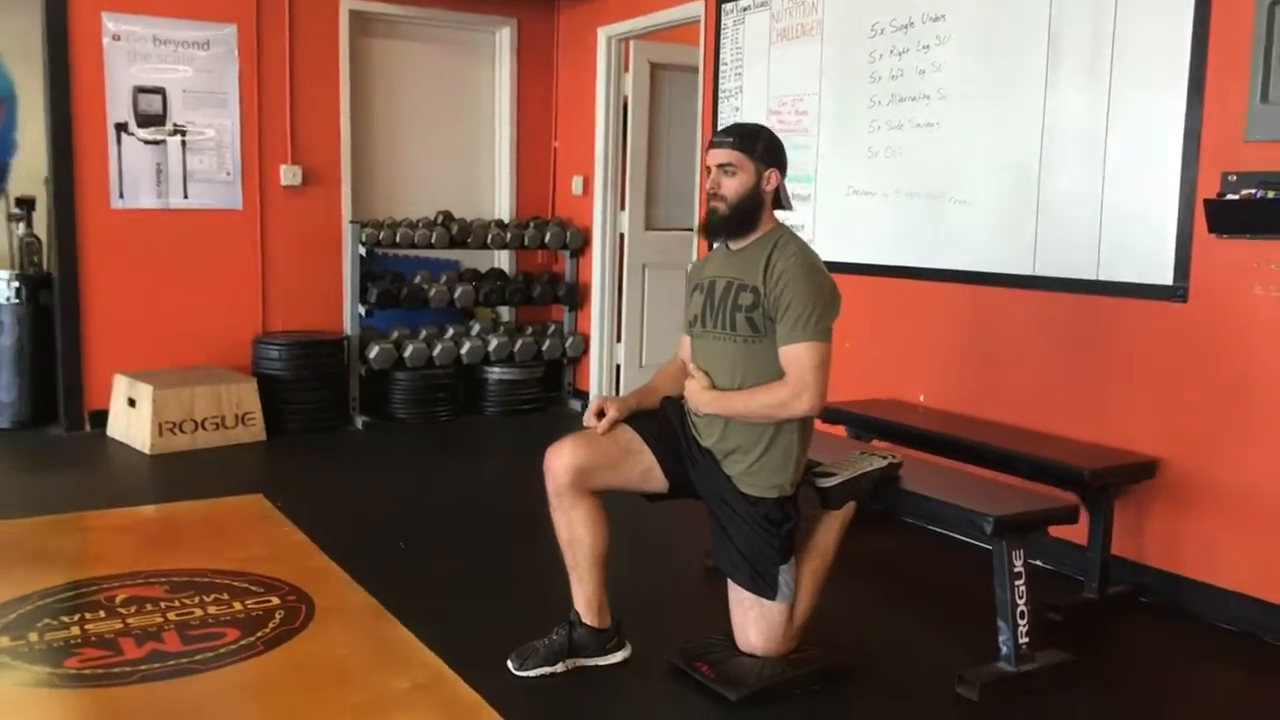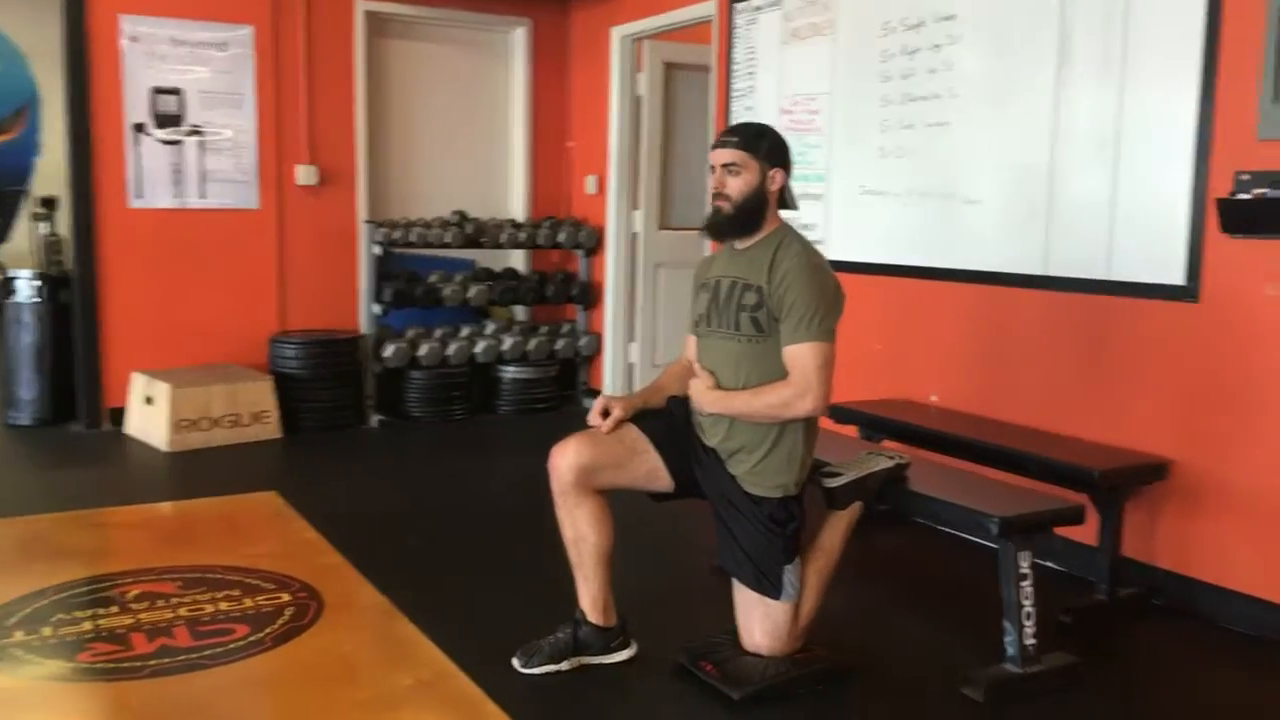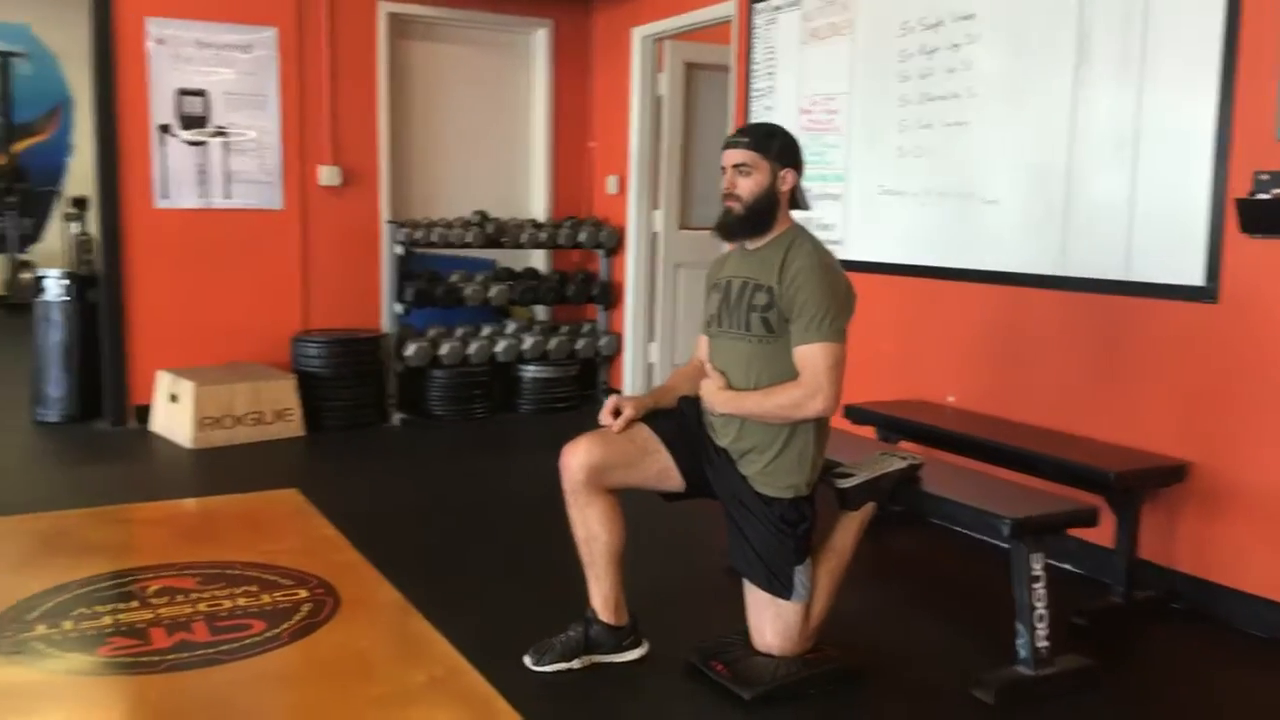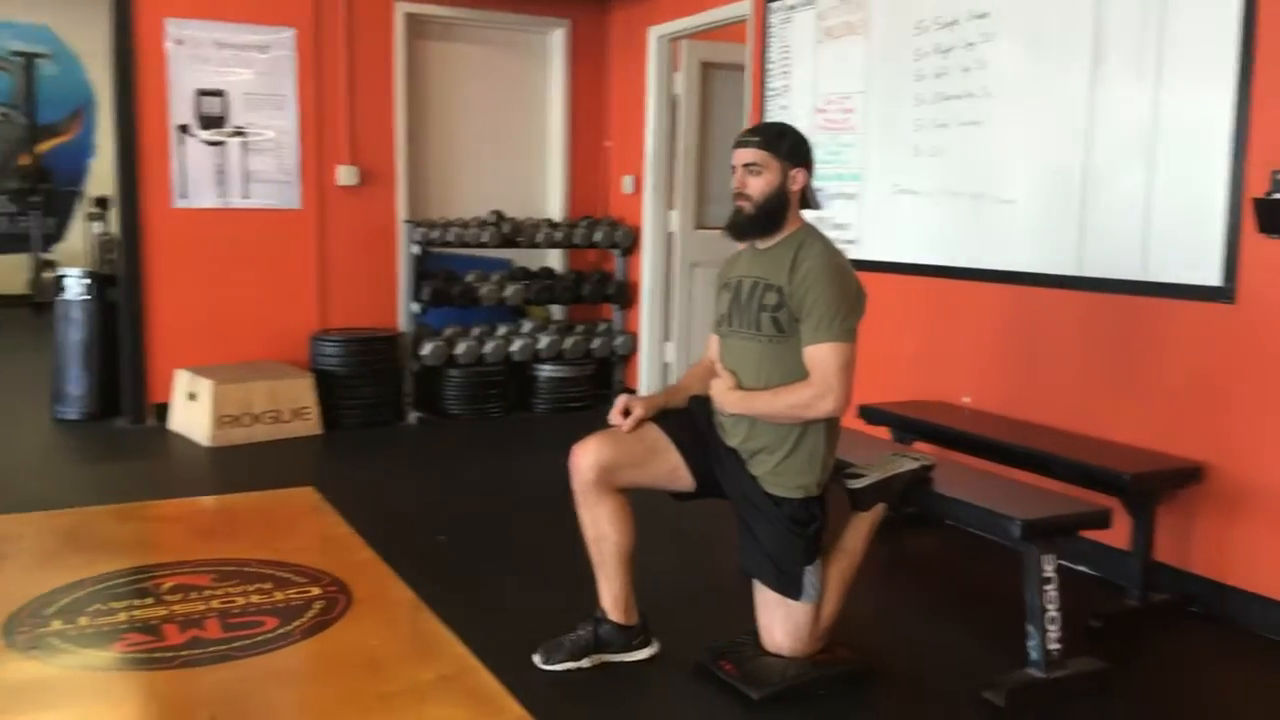
dt=0.1s
person 1, frame 1
left shoulder: (792, 267)
right shoulder: (708, 265)
left elbow: (804, 396)
left wrist: (708, 399)
right wrist: (631, 401)
left hip: (752, 463)
right hip: (690, 432)
left knee: (764, 646)
right knee: (564, 463)
left ankle: (834, 506)
right ankle: (595, 631)
person 1, frame 2
left shoulder: (797, 268)
right shoulder: (713, 265)
left elbow: (808, 396)
left wrist: (714, 399)
right wrist: (637, 400)
left hip: (759, 463)
right hip: (697, 432)
left knee: (769, 647)
right knee: (570, 462)
left ankle: (842, 506)
right ankle: (601, 629)
person 1, frame 3
left shoulder: (808, 268)
right shoulder: (727, 264)
left elbow: (817, 397)
left wrist: (724, 399)
right wrist: (646, 400)
left hip: (769, 464)
right hip: (709, 433)
left knee: (779, 646)
right knee: (581, 462)
left ankle: (854, 506)
right ankle: (612, 628)
person 1, frame 4
left shoulder: (818, 267)
right shoulder: (737, 262)
left elbow: (827, 396)
left wrist: (733, 399)
right wrist: (657, 400)
left hip: (779, 463)
right hip: (721, 432)
left knee: (788, 646)
right knee: (590, 461)
left ankle: (866, 506)
right ankle: (622, 628)
